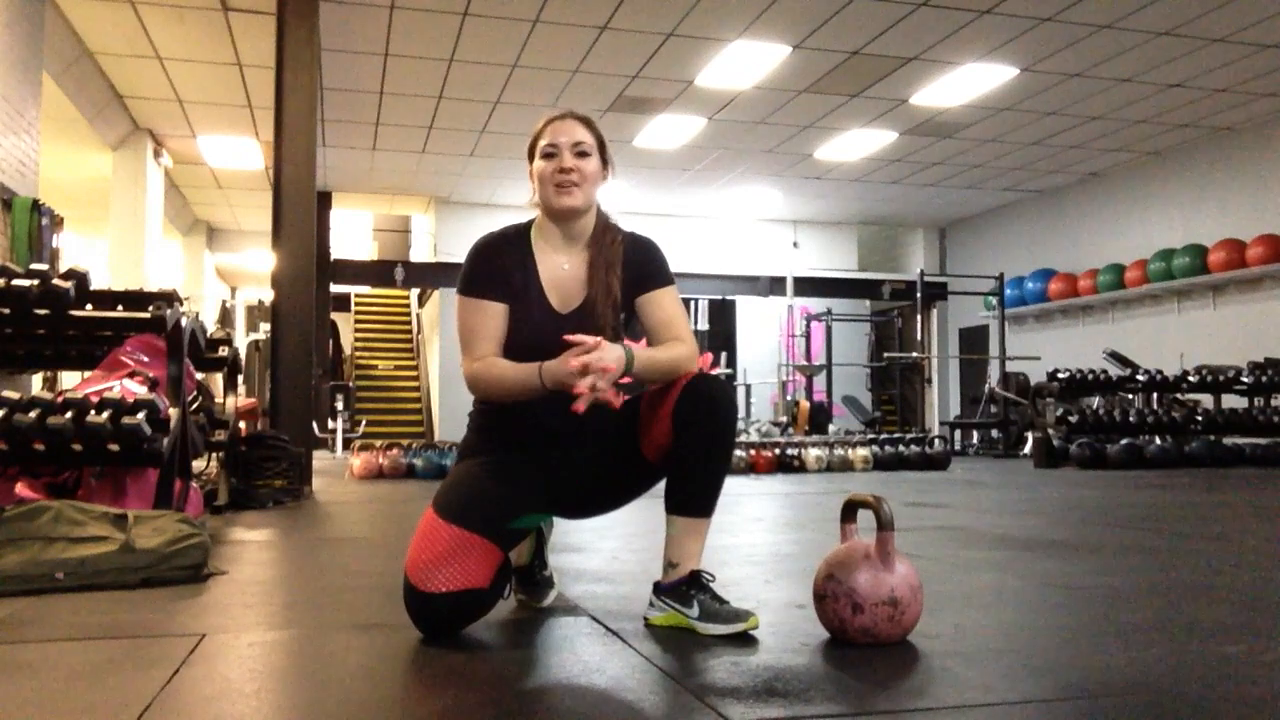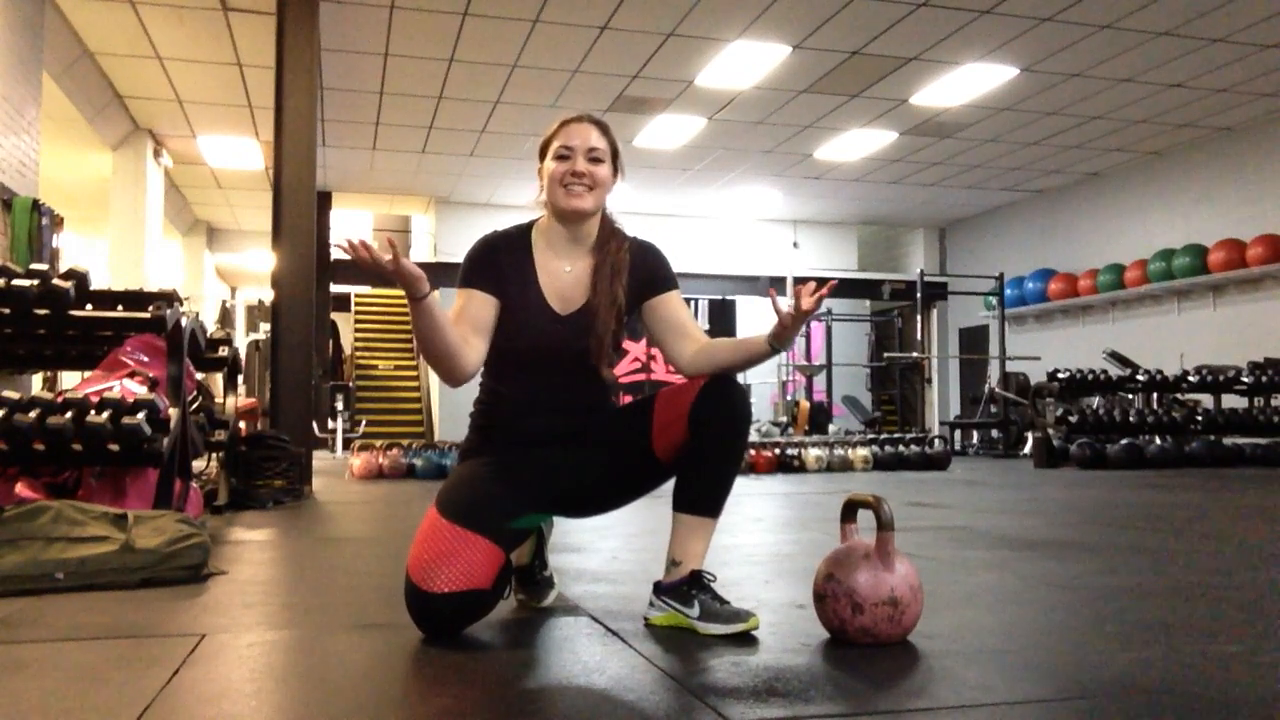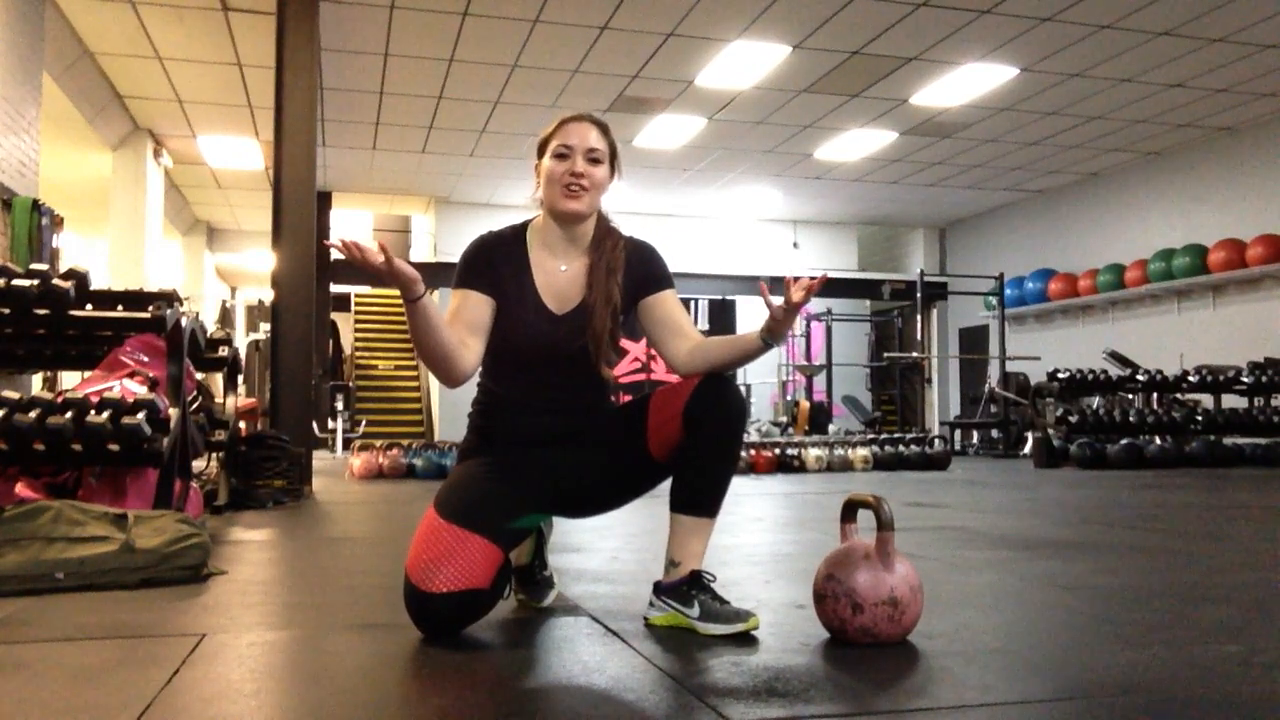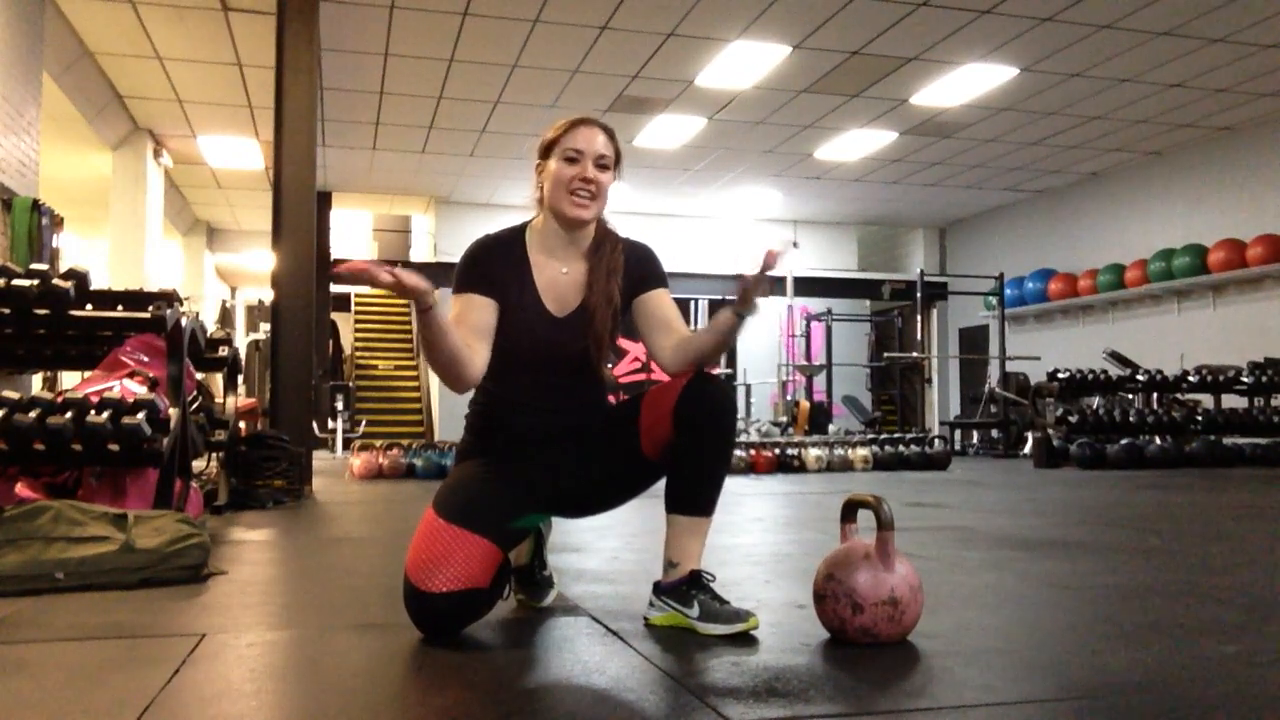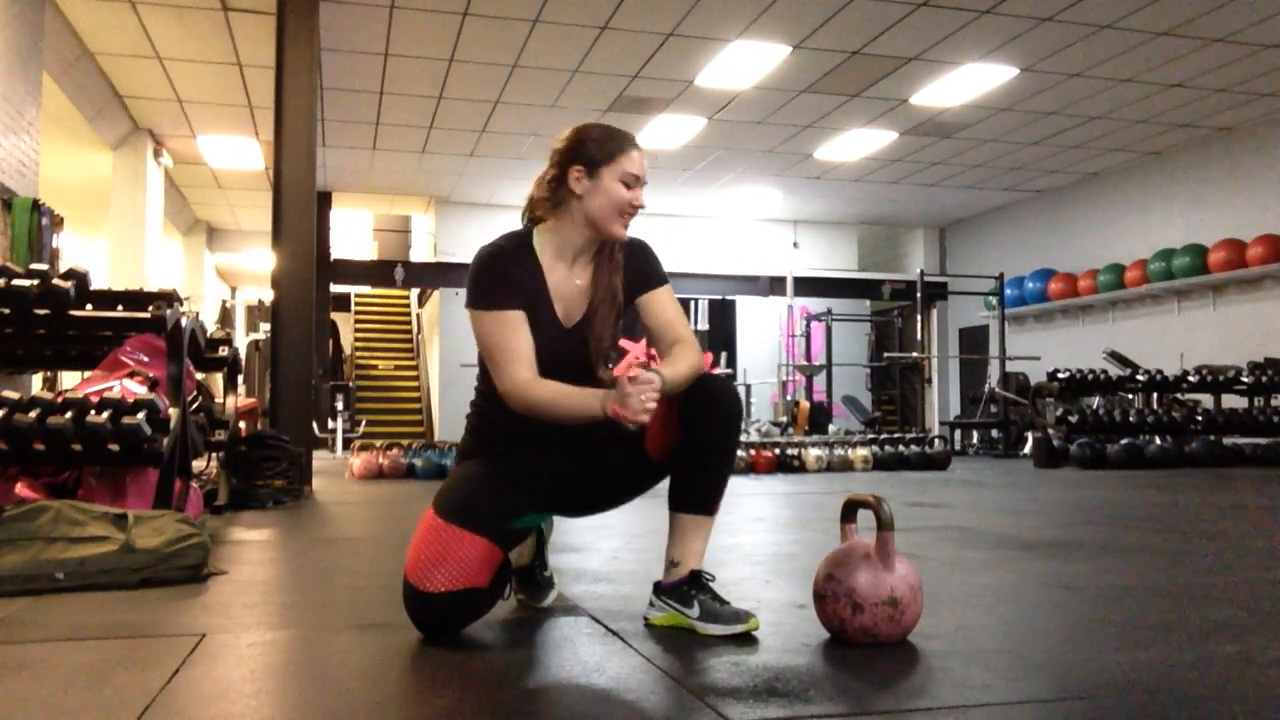
dt=0.7s
person 1, frame 1
left shoulder: (637, 255)
right shoulder: (495, 255)
left elbow: (684, 353)
right elbow: (479, 373)
left wrist: (621, 359)
right wrist: (555, 373)
left hip: (595, 448)
right hip: (507, 454)
left knee: (709, 398)
right knee: (434, 607)
left ankle: (678, 590)
right ankle: (524, 542)
person 1, frame 2
left shoulder: (640, 261)
right shoulder: (497, 255)
left elbow: (692, 354)
right elbow: (459, 366)
left wrist: (777, 339)
right wrist: (417, 290)
left hip: (595, 449)
right hip: (506, 455)
left knee: (722, 402)
right knee: (438, 607)
left ankle: (679, 589)
right ankle: (524, 543)
person 1, frame 3
left shoulder: (636, 261)
right shoulder: (492, 255)
left elbow: (688, 354)
right elbow: (456, 366)
left wrist: (769, 334)
right wrist: (413, 291)
left hip: (593, 449)
right hip: (504, 456)
left knee: (717, 400)
right knee: (437, 607)
left ankle: (679, 589)
right ankle: (523, 546)
person 1, frame 4
left shoulder: (632, 261)
right shoulder: (491, 257)
left elbow: (675, 354)
right elbow: (463, 372)
left wrist: (738, 310)
right wrist: (424, 303)
left hip: (590, 449)
right hip: (502, 457)
left knee: (709, 399)
right knee: (436, 607)
left ankle: (678, 588)
right ankle: (522, 545)
person 1, frame 5
left shoulder: (633, 259)
right shoulder: (501, 264)
left elbow: (683, 347)
right elbow: (519, 389)
left wrist: (657, 383)
right wrist: (614, 401)
left hip: (590, 451)
right hip: (507, 456)
left knee: (714, 399)
right knee: (436, 608)
left ankle: (679, 589)
right ankle: (523, 544)
